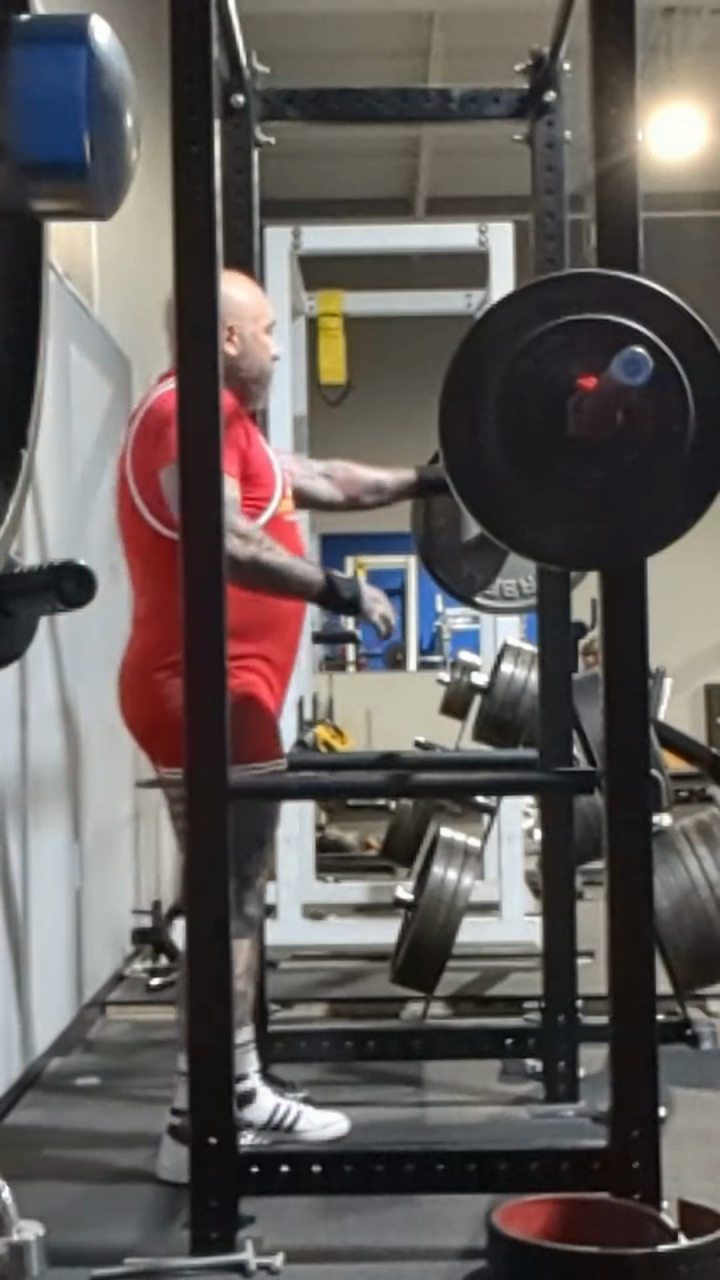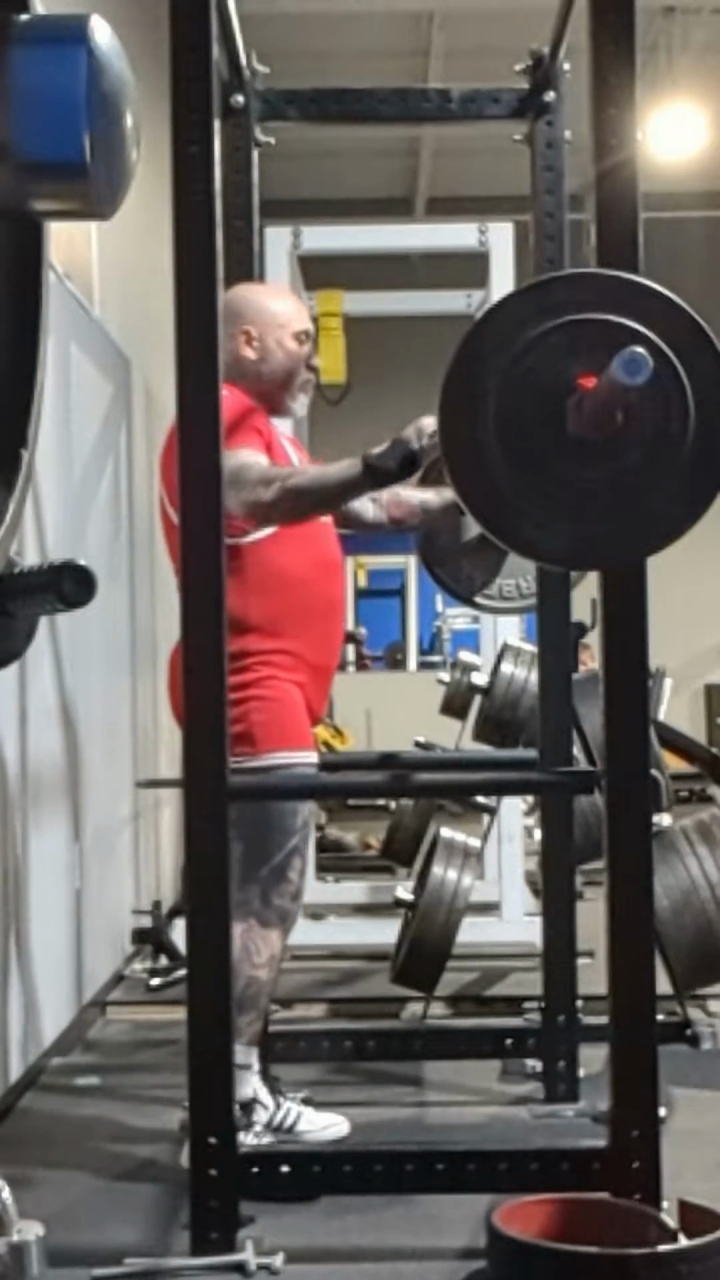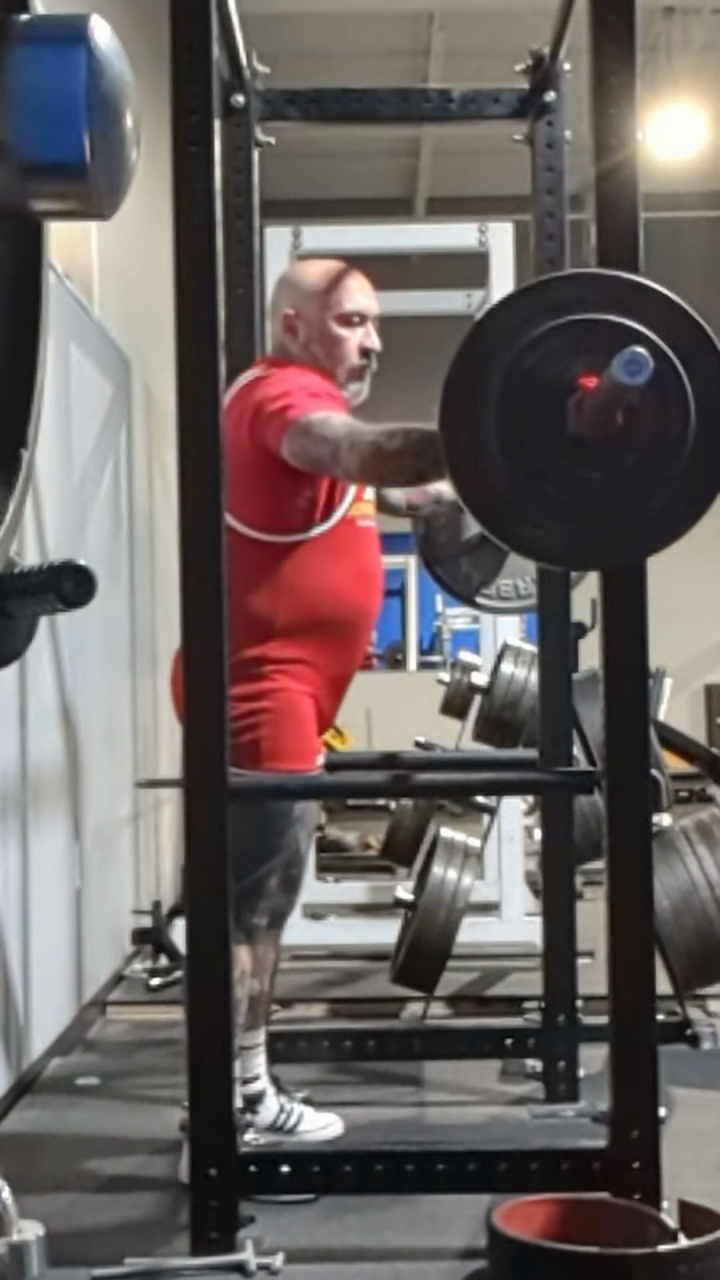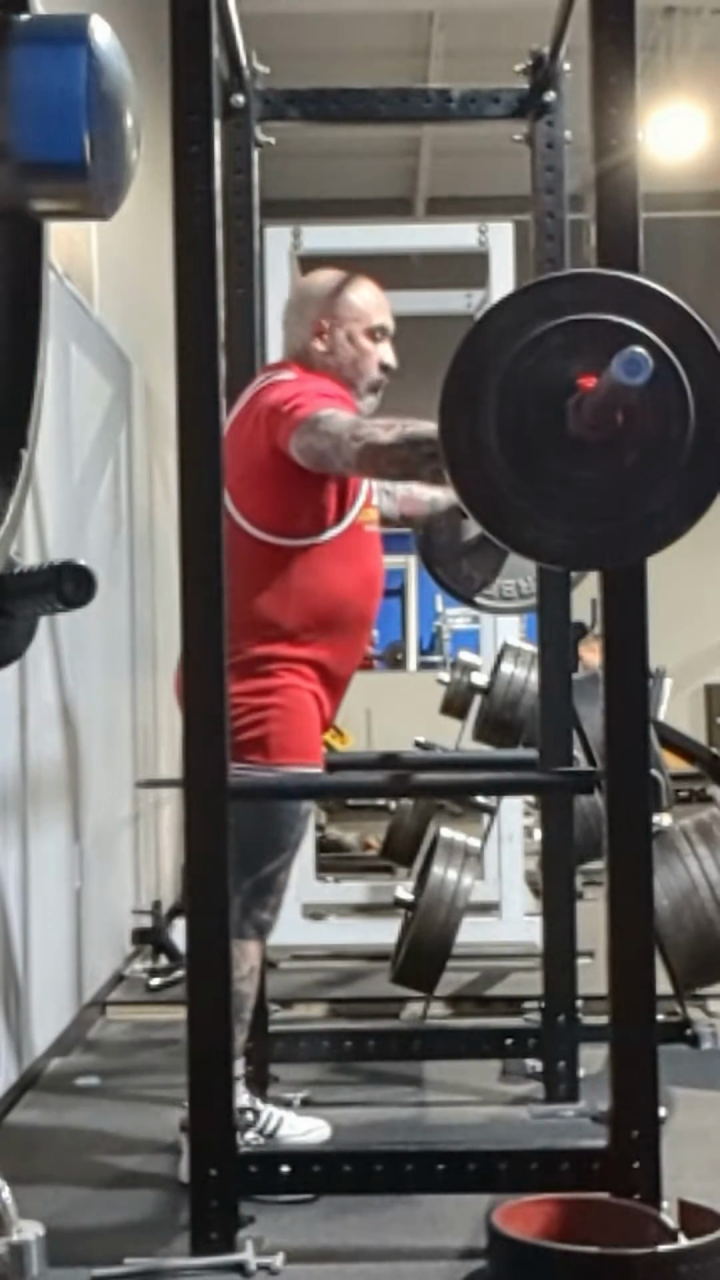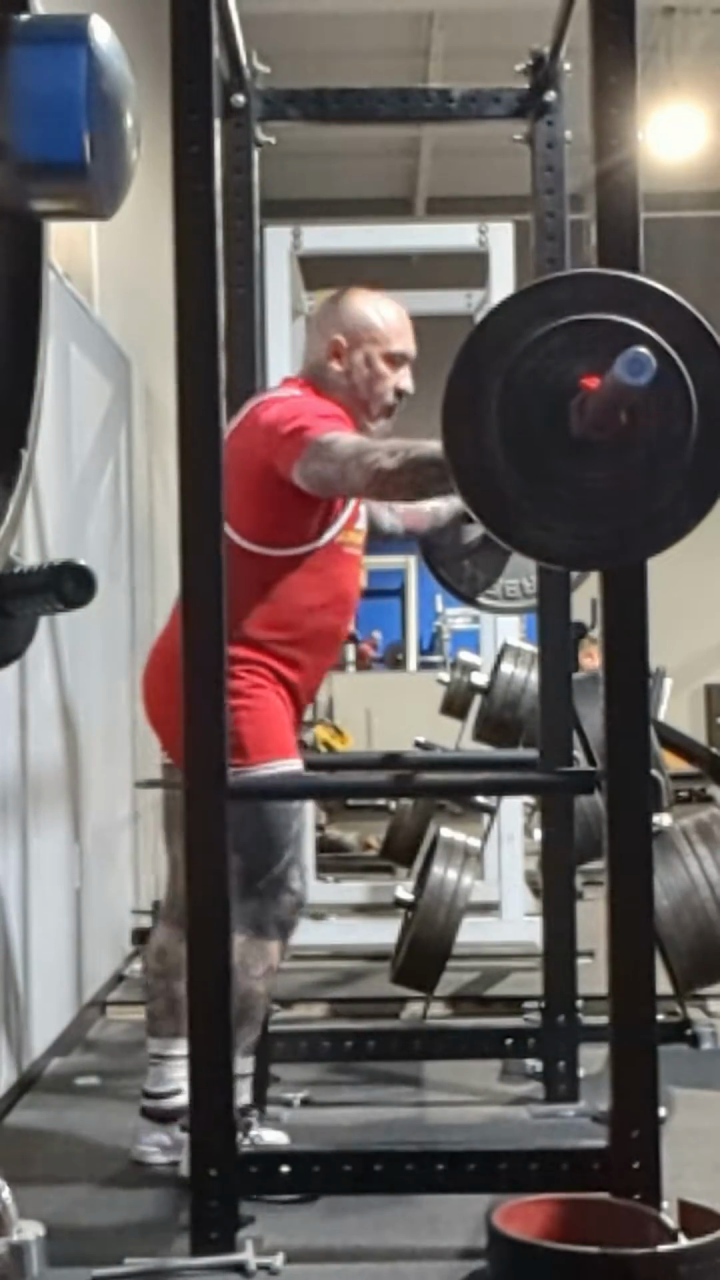
dt=1s
person 1, frame 1
left shoulder: (195, 416)
right shoulder: (192, 409)
left elbow: (315, 481)
right elbow: (223, 539)
left wrist: (425, 481)
right wrist: (340, 589)
left hip: (200, 689)
left knee: (237, 898)
right knee: (228, 906)
left ankle: (238, 1091)
right ankle: (196, 1127)
person 1, frame 2
left shoulder: (256, 427)
right shoulder: (221, 416)
left elbow: (362, 502)
right elbow: (257, 502)
left wrist: (464, 497)
right wrist: (384, 461)
left hip: (273, 692)
right hip: (250, 692)
left knee: (265, 899)
right knee: (263, 902)
left ankle: (247, 1094)
right ankle: (227, 1116)
person 1, frame 3
left shoulder: (299, 403)
right shoulder: (282, 394)
left elbow: (379, 484)
right elbow: (366, 453)
left hip: (282, 694)
right hip: (260, 692)
left knee: (266, 901)
right knee: (247, 906)
left ankle: (248, 1093)
right ankle: (225, 1119)
person 1, frame 4
left shoulder: (297, 407)
right shoulder: (295, 398)
left elbow: (375, 495)
right elbow: (371, 448)
left wrist: (472, 494)
left hip: (270, 691)
right hip: (264, 693)
left knee: (246, 906)
right knee: (244, 909)
left ankle: (224, 1103)
person 1, frame 5
left shoulder: (306, 426)
right shoulder: (297, 417)
left elbow: (383, 510)
right elbow: (376, 470)
left wrist: (474, 499)
left hip: (232, 693)
right hip: (229, 691)
left knee: (199, 905)
right knee: (263, 909)
left ankle: (168, 1105)
right ankle: (221, 1122)
